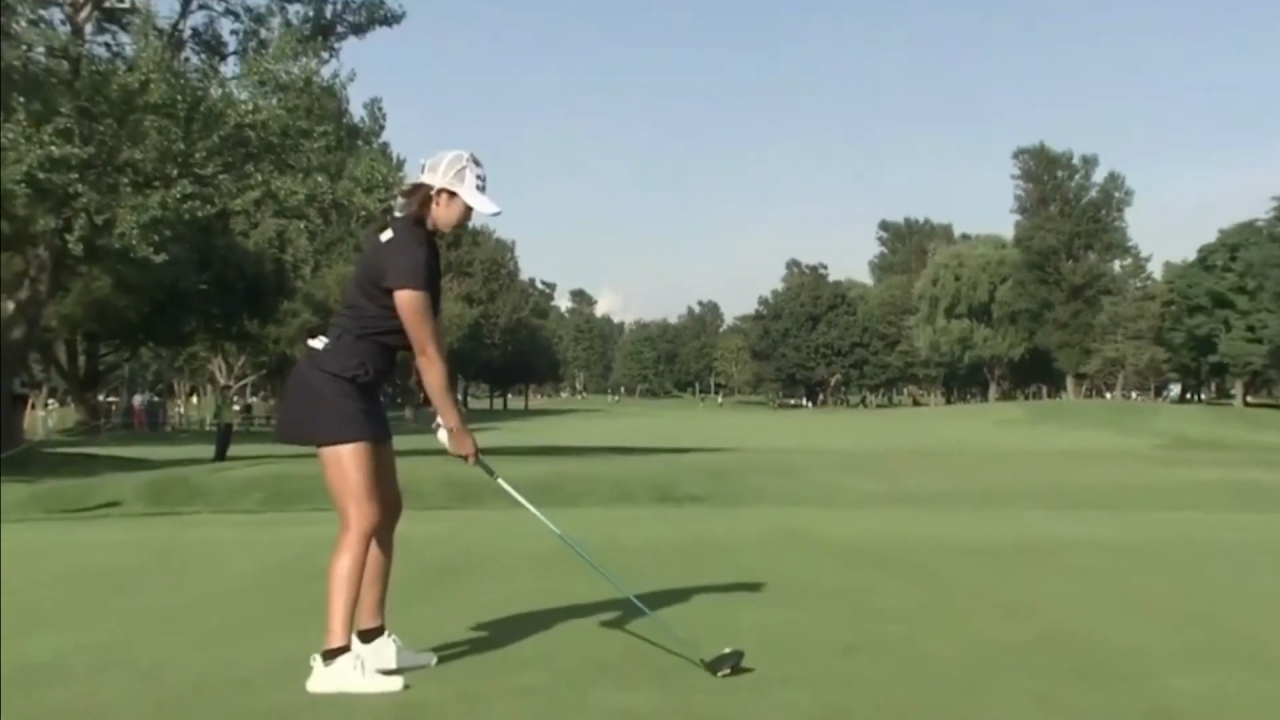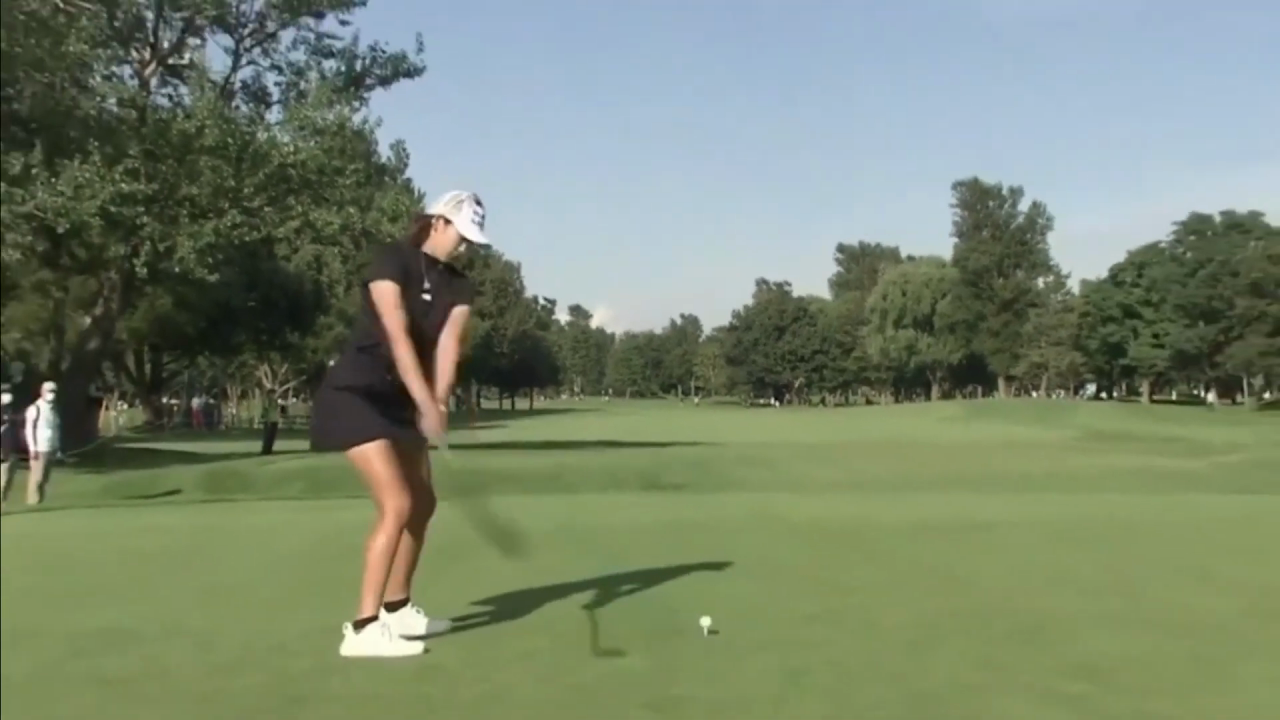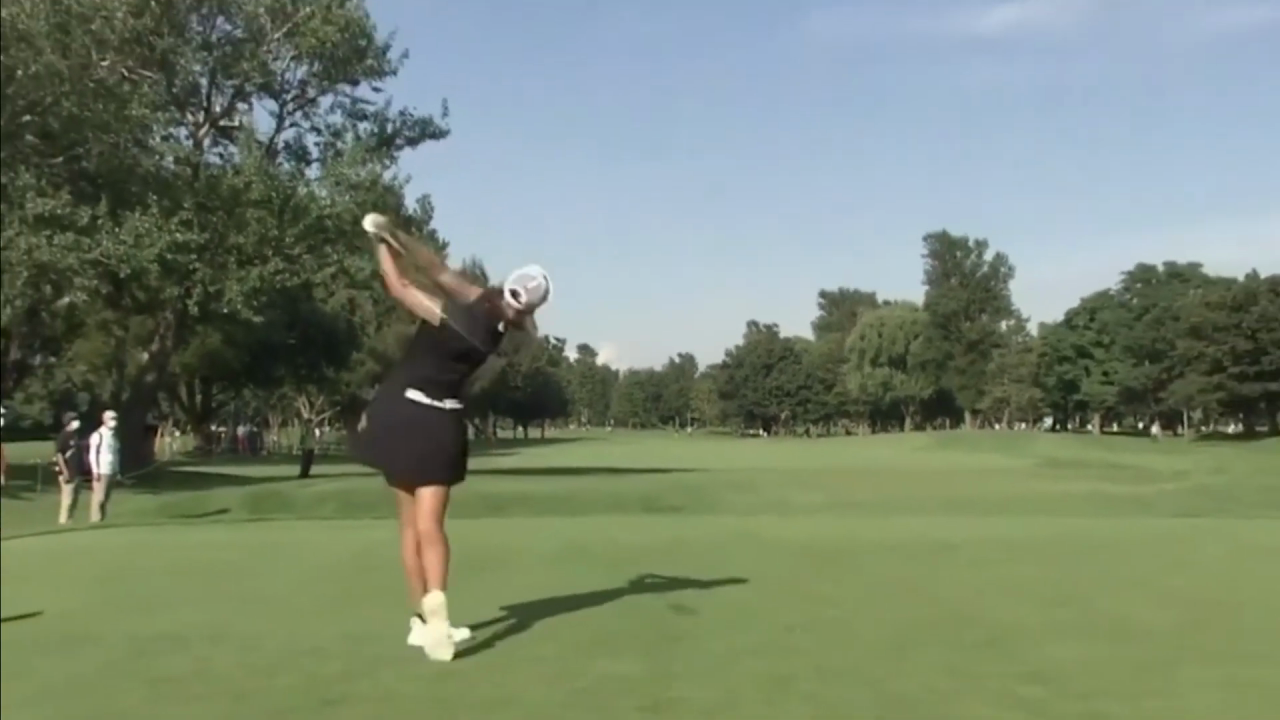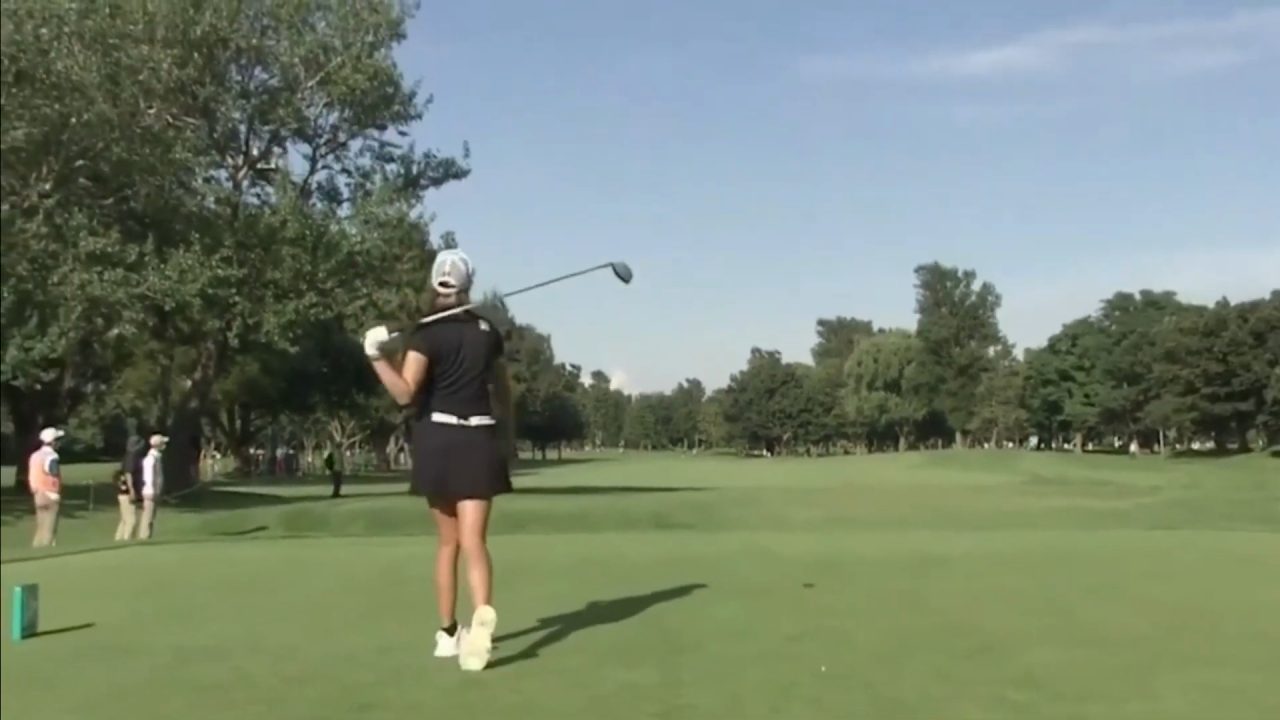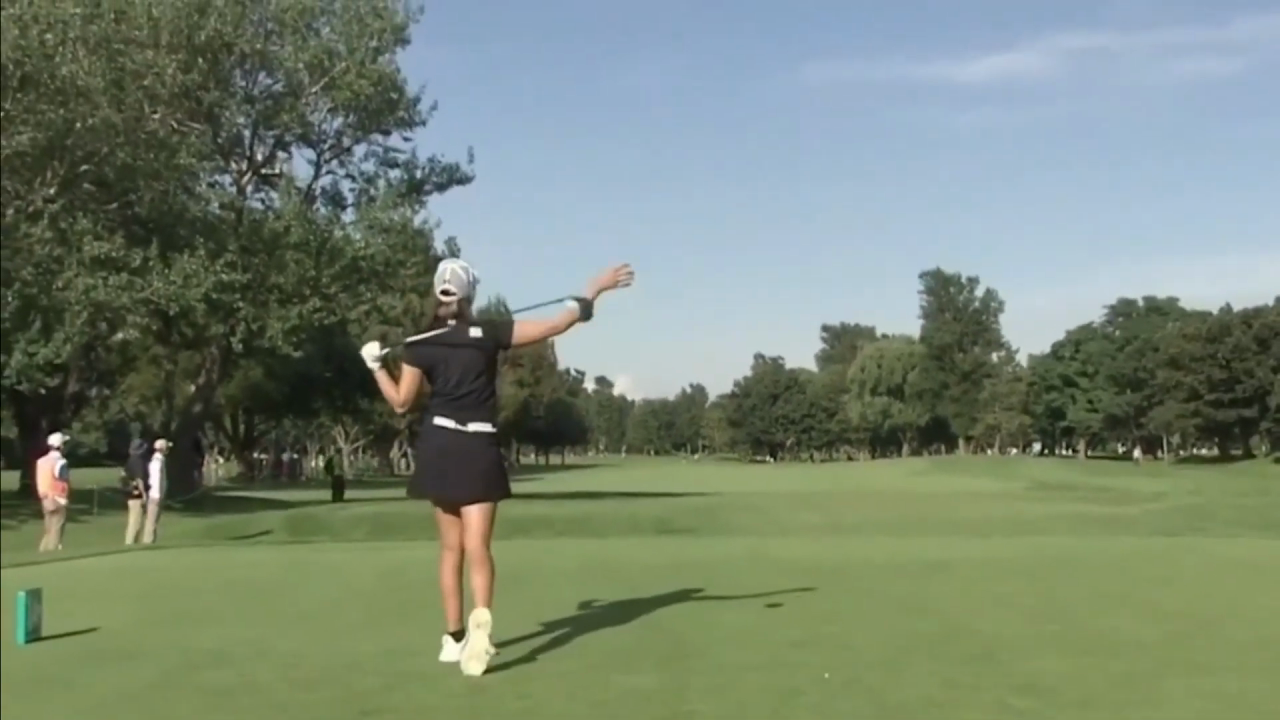
dt=1s
person 1, frame 1
left shoulder: (415, 241)
right shoulder: (407, 251)
left elbow: (427, 344)
right elbow: (426, 351)
left wrist: (447, 415)
right wrist: (455, 426)
left hip: (357, 386)
right hip: (333, 385)
left knee: (386, 511)
right knee: (362, 519)
left ankle: (371, 640)
right ankle: (334, 660)
person 1, frame 2
left shoulder: (458, 285)
right shoulder: (391, 258)
left elbow: (448, 349)
right elbow: (397, 338)
left wrist: (437, 404)
right wrist: (427, 404)
left hip: (394, 399)
right hip: (353, 394)
left knee: (422, 503)
right knee: (397, 506)
left ankle: (396, 609)
person 1, frame 3
left shoulder: (465, 316)
right shoulder: (498, 332)
left elbow: (400, 289)
right elbow: (447, 277)
right wrist: (395, 238)
left hip: (396, 413)
right hip: (438, 424)
left knee: (410, 524)
right knee: (430, 525)
left ankle: (424, 619)
right ankle: (433, 603)
person 1, frame 4
left shoulder: (427, 332)
right shoulder: (488, 331)
left elbow: (405, 394)
right elbow: (502, 389)
left wrist: (375, 354)
right wrist: (506, 438)
left hip: (437, 439)
right hip: (479, 440)
left knee: (448, 542)
right knee: (473, 541)
left ankle: (448, 632)
right ankle: (482, 616)
person 1, frame 5
left shoulder: (420, 344)
right shoulder: (488, 333)
left elbow: (401, 403)
right elbow: (556, 325)
left wrist: (375, 365)
right wrist: (597, 288)
left hip: (438, 446)
right hip: (479, 448)
left knee: (451, 548)
right knee: (476, 547)
left ankle: (454, 637)
right ankle: (480, 621)
